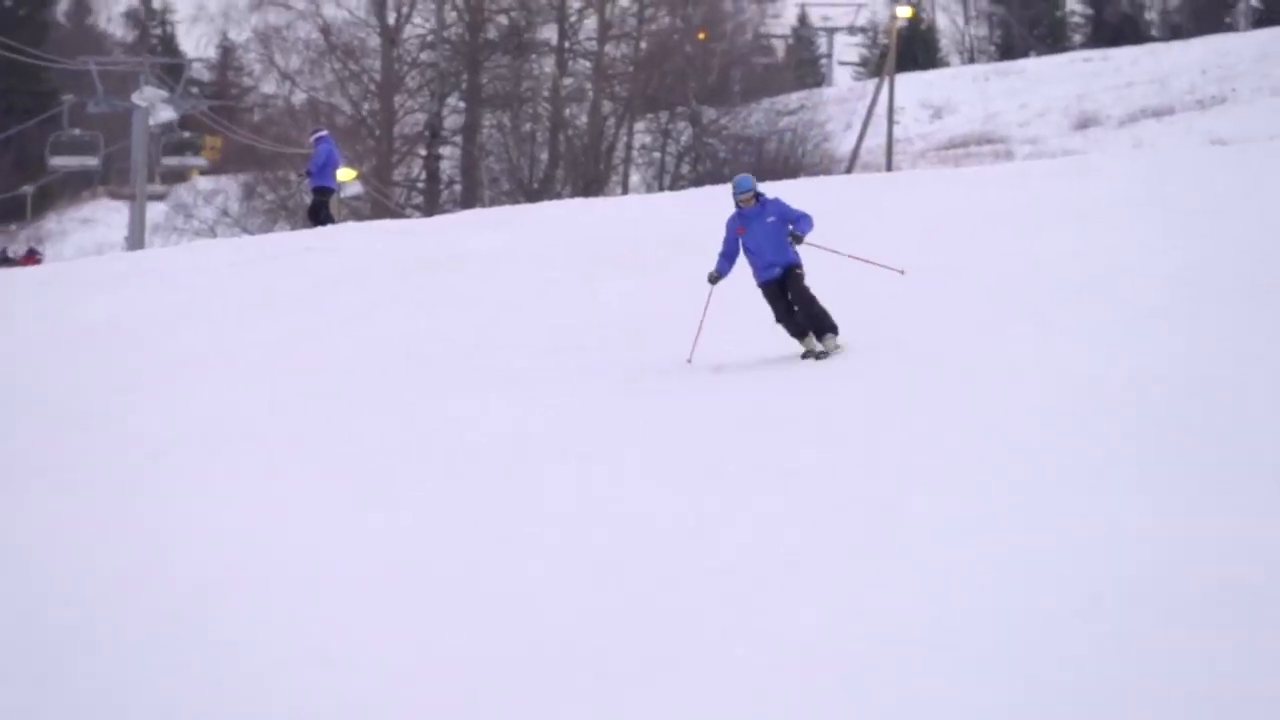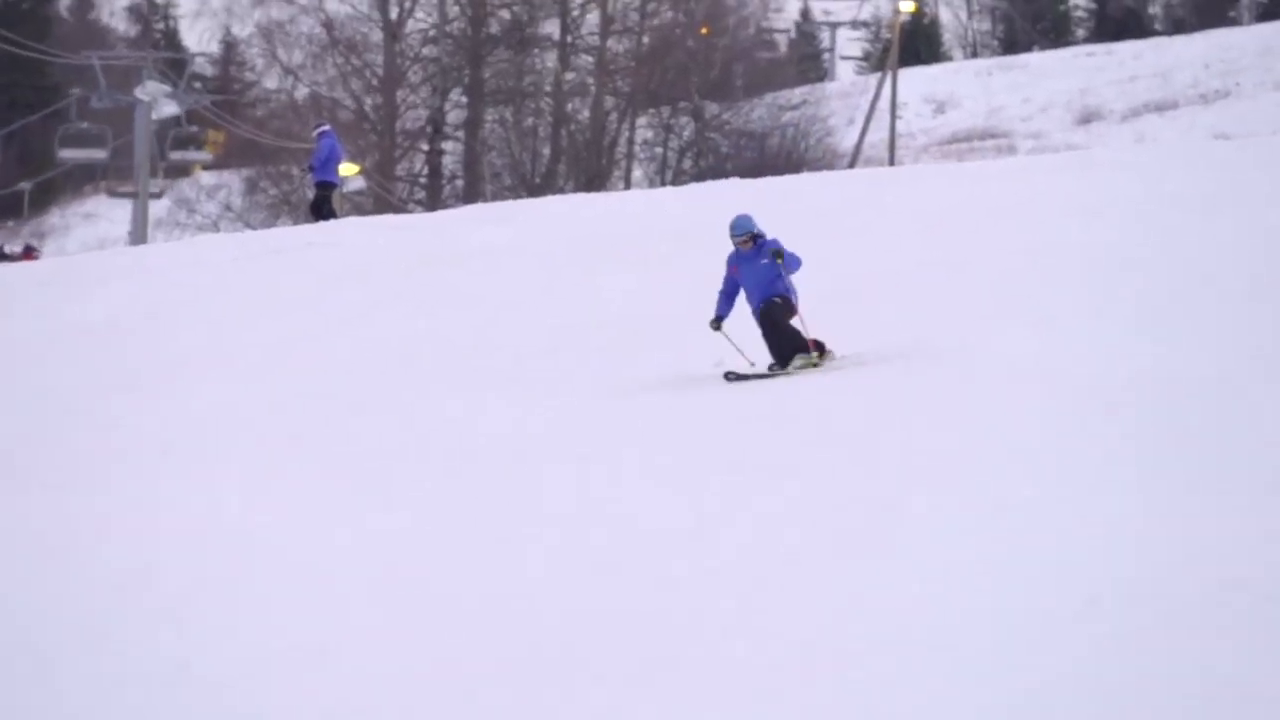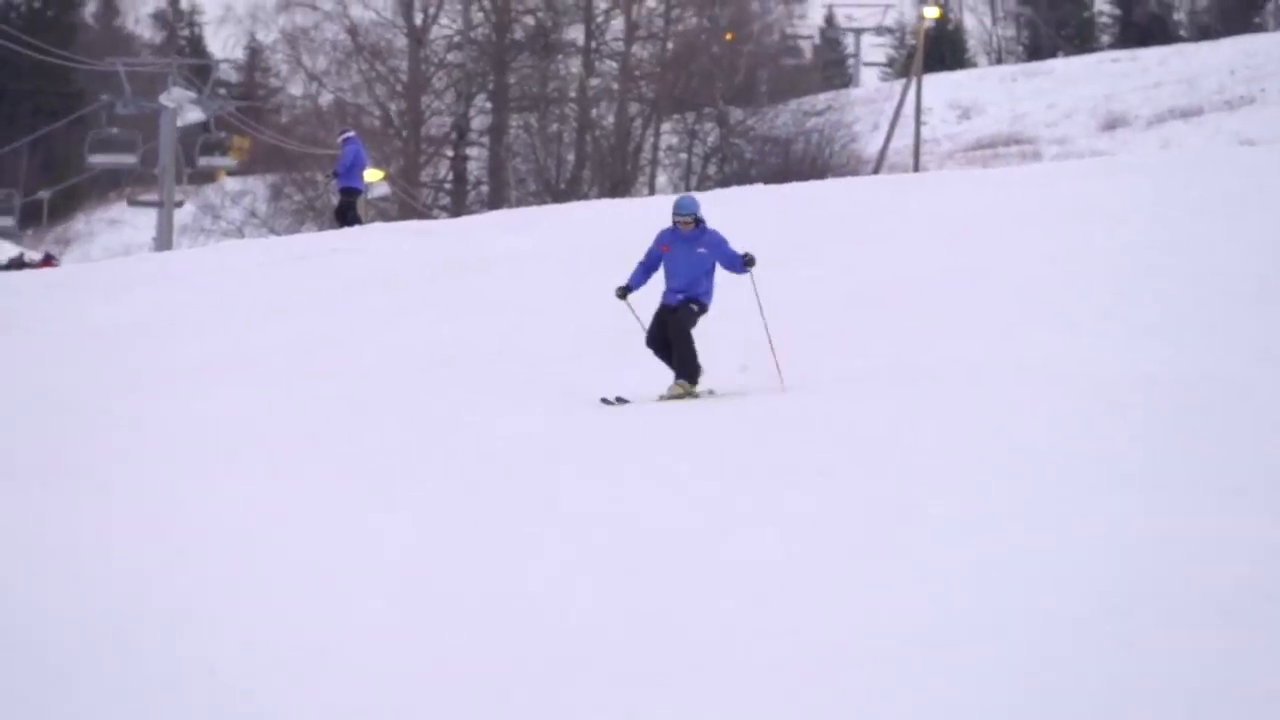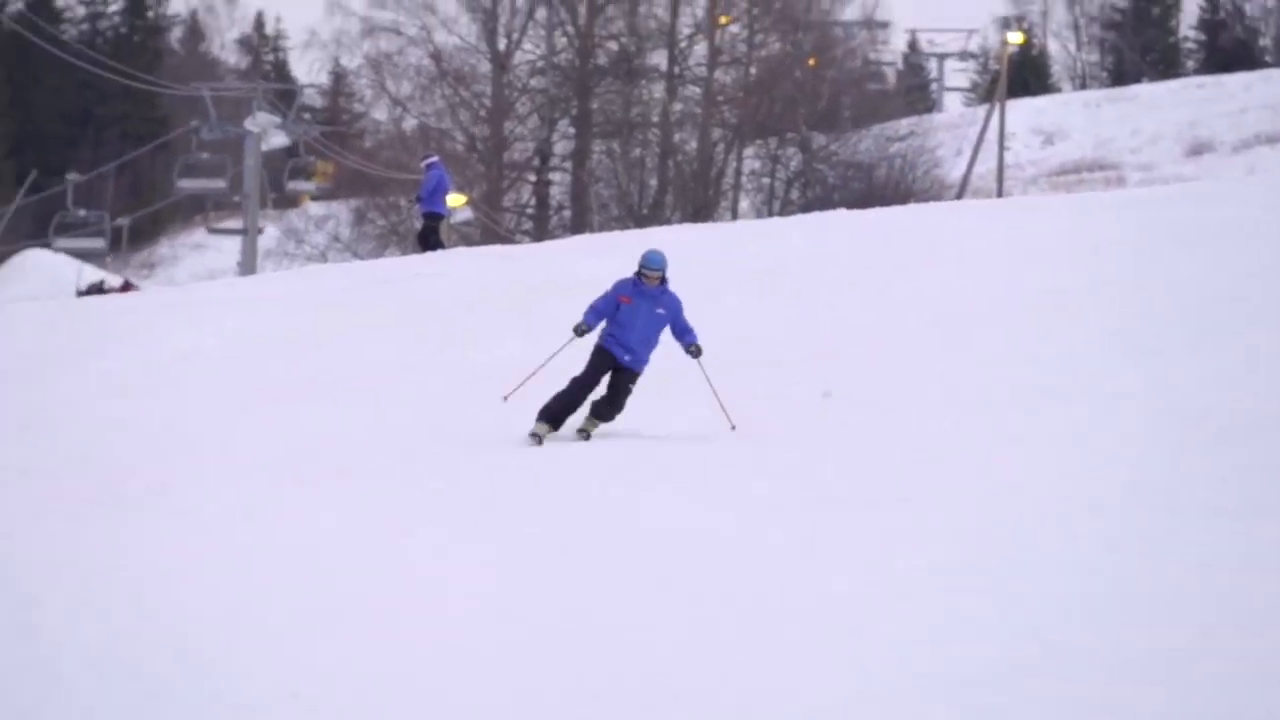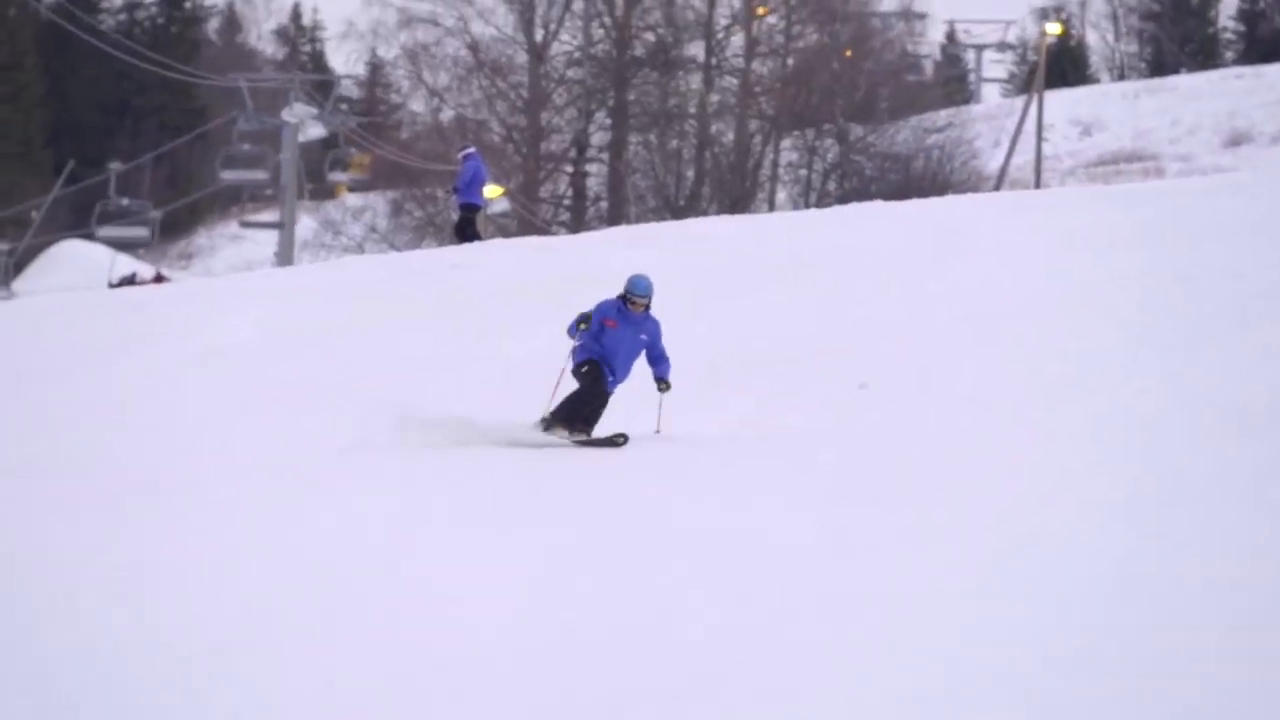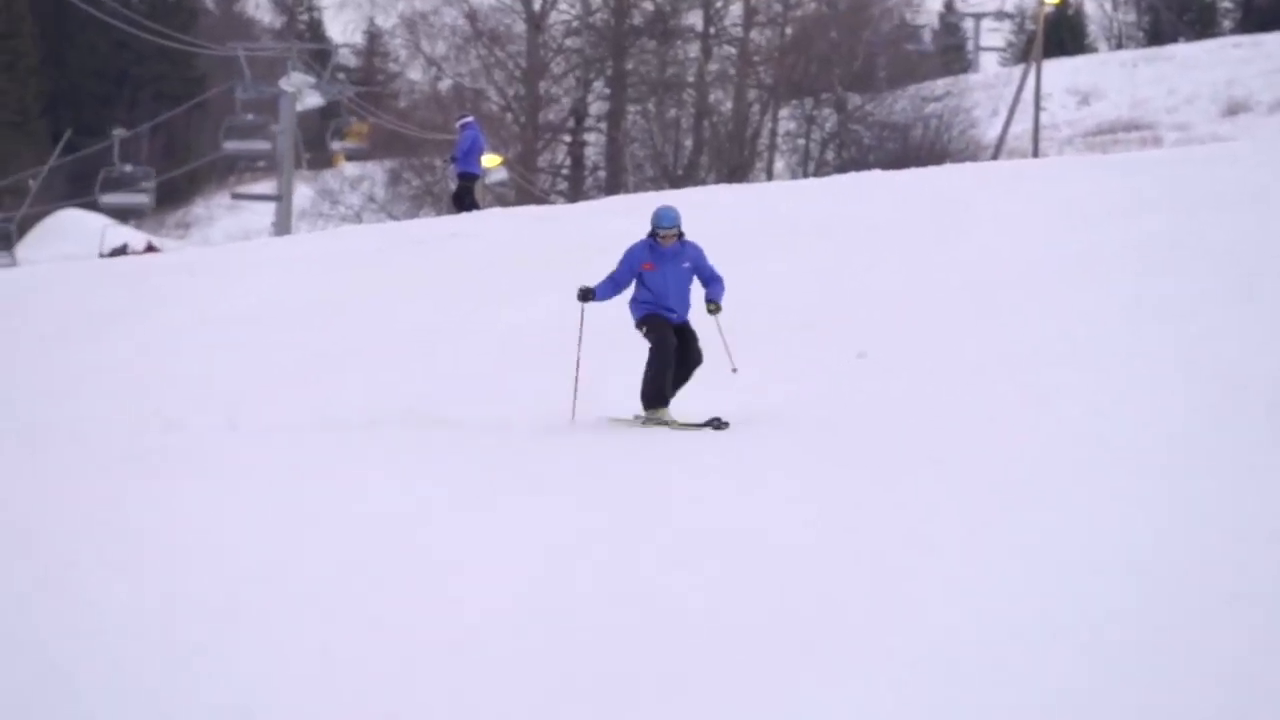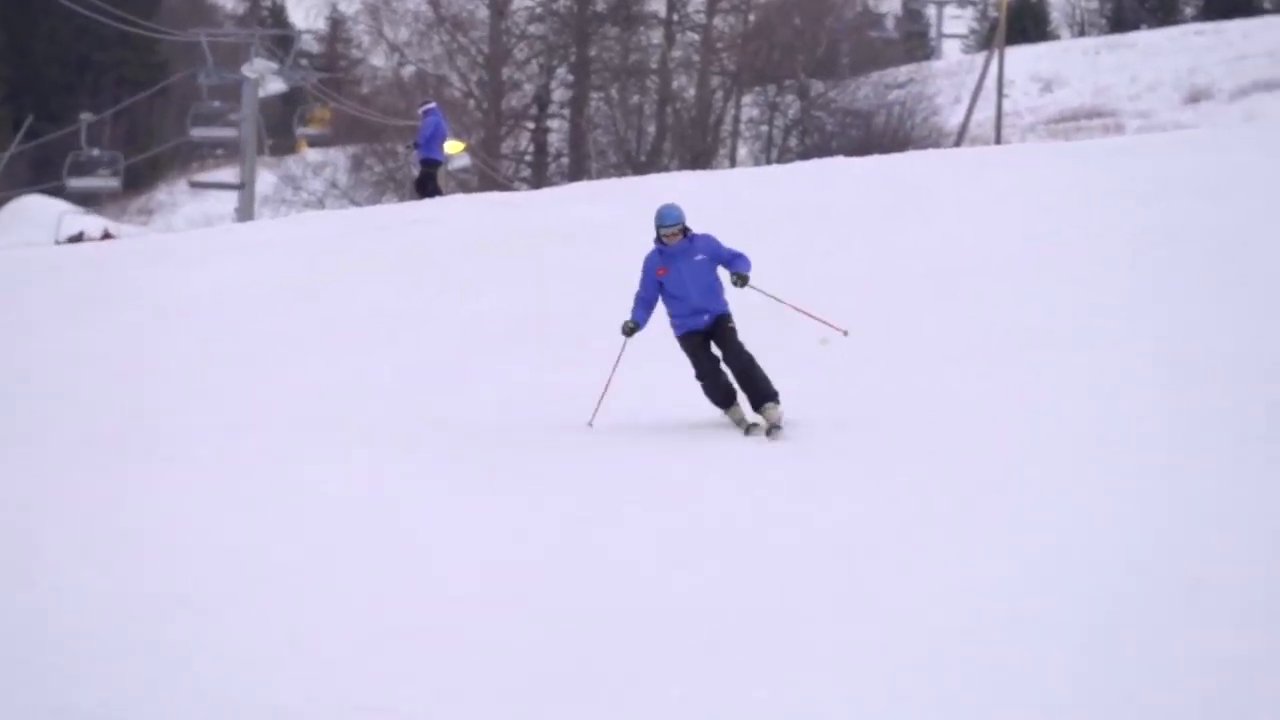
dt=0.3s
person 1, frame 1
left shoulder: (774, 206)
right shoulder: (734, 222)
left elbow: (804, 219)
right elbow: (728, 255)
left wrist: (799, 232)
right wrist: (718, 273)
left hip: (788, 264)
right hip: (765, 275)
left knee: (799, 294)
right knee: (785, 316)
left ankle: (828, 334)
right ankle: (807, 338)
person 1, frame 2
left shoulder: (770, 247)
right shoulder: (734, 260)
left elbow: (794, 264)
right elbow: (728, 292)
left wrist: (782, 258)
right wrist: (719, 316)
left hip: (781, 300)
right hip: (762, 310)
left knee: (767, 315)
right knee: (784, 358)
left ankle: (803, 353)
right ankle: (817, 350)
person 1, frame 3
left shoulder: (712, 239)
right shoulder: (665, 237)
left elbow: (734, 262)
right elbow: (647, 265)
left wrist: (746, 263)
right wrist: (629, 286)
left hip: (697, 298)
right hip: (671, 299)
left knee: (676, 327)
right knee: (654, 340)
left ankle: (686, 381)
right ankle: (690, 371)
person 1, frame 4
left shoulder: (670, 302)
right shoulder: (624, 287)
left elbow: (682, 330)
right elbow: (598, 310)
left wrist: (691, 344)
right wrist: (585, 325)
left hip: (634, 360)
right hip: (609, 348)
left knee: (612, 403)
right knee: (584, 383)
left ankle: (594, 418)
right ankle: (546, 422)
person 1, frame 5
left shoulder: (651, 326)
right shoulder: (606, 309)
left elbow: (658, 357)
right elbow: (577, 334)
left wrist: (661, 376)
right wrist: (582, 325)
left hip: (609, 378)
right hip: (588, 360)
left knee: (583, 426)
right knee: (596, 388)
left ankle: (554, 420)
right ankle: (557, 422)
person 1, frame 6
left shoulder: (691, 251)
right shoulder: (639, 252)
left elbow: (712, 279)
right elbow: (616, 282)
left wrist: (713, 298)
right wrist: (593, 293)
left hip: (678, 317)
right hip: (648, 312)
left knee: (692, 356)
right knee: (666, 346)
left ankle: (659, 397)
right ankle: (654, 407)
person 1, frame 7
left shoulder: (704, 244)
right shoulder: (653, 261)
left elbow: (738, 259)
right elbow: (645, 300)
left wrist: (740, 271)
right wrist: (635, 322)
left hip: (716, 315)
right hip: (687, 326)
left knee: (734, 351)
right knee: (708, 372)
left ankle: (767, 404)
right ankle: (730, 405)
